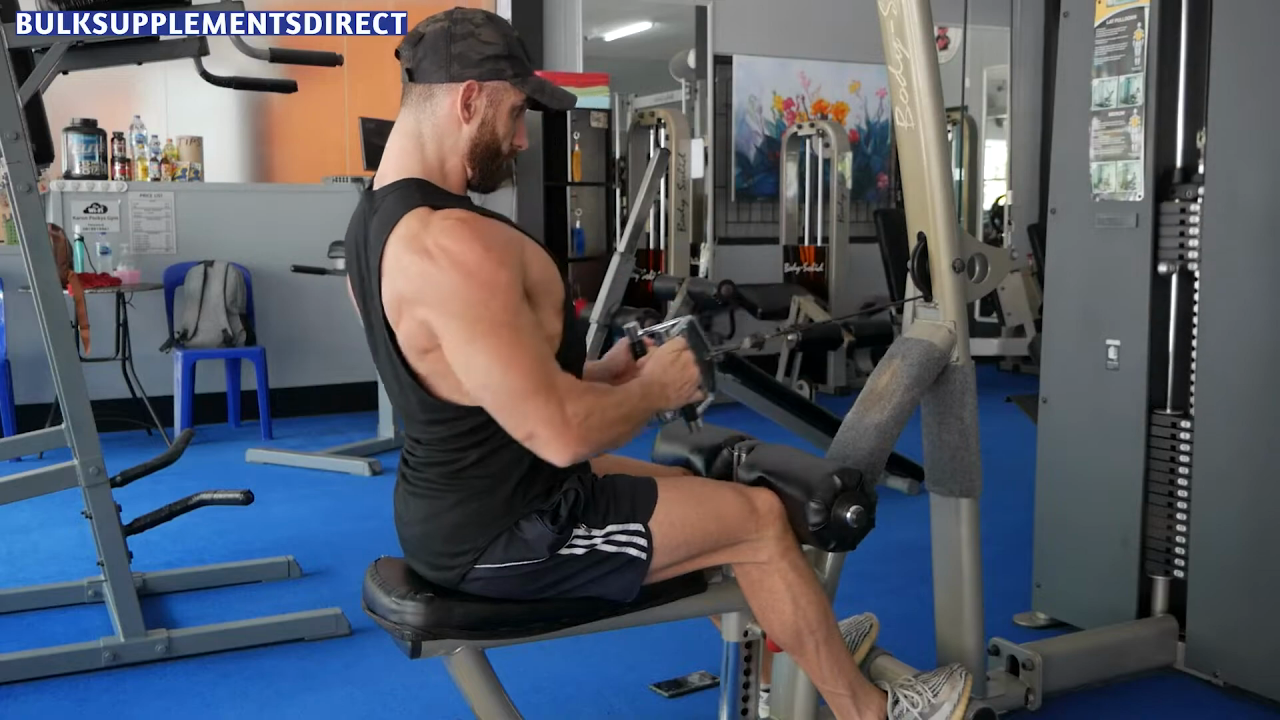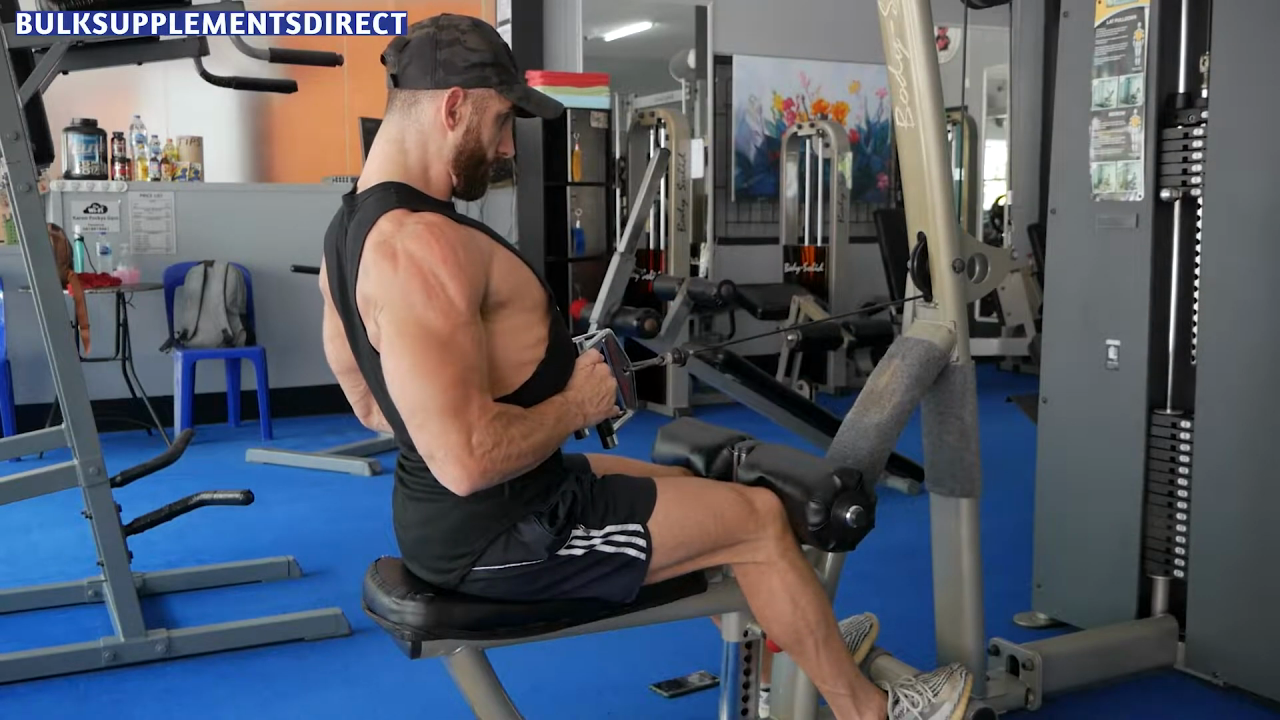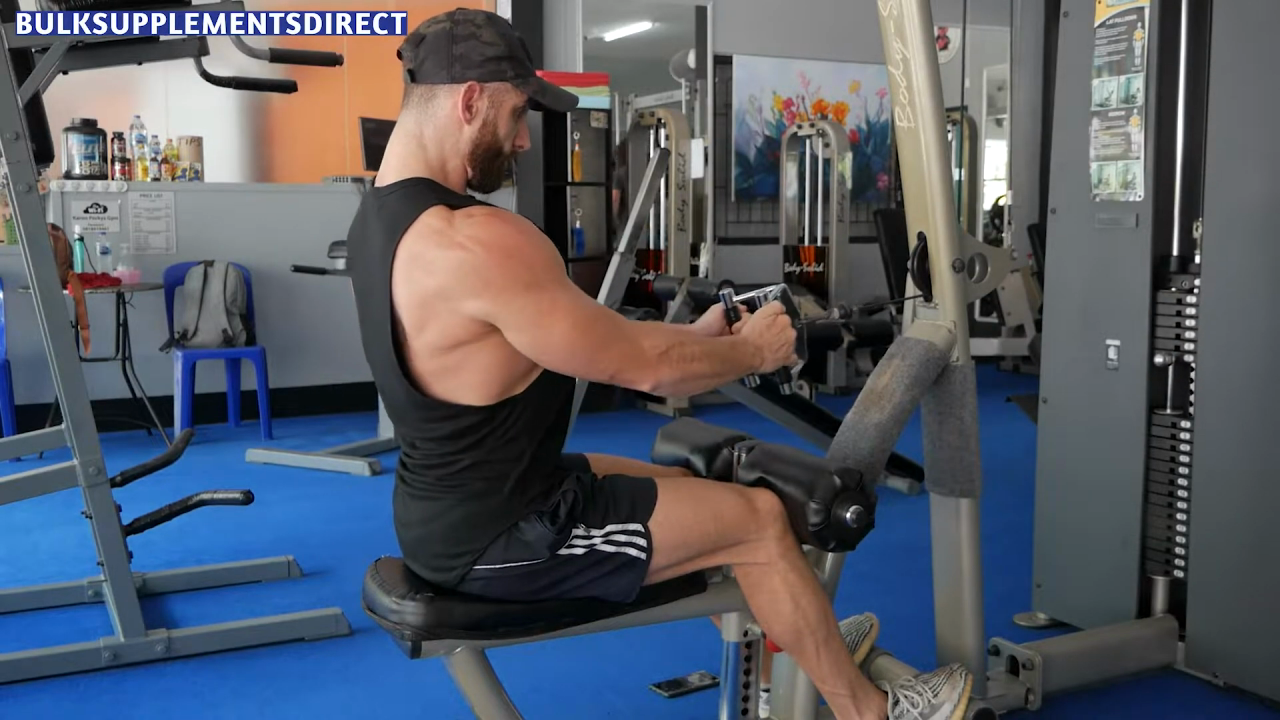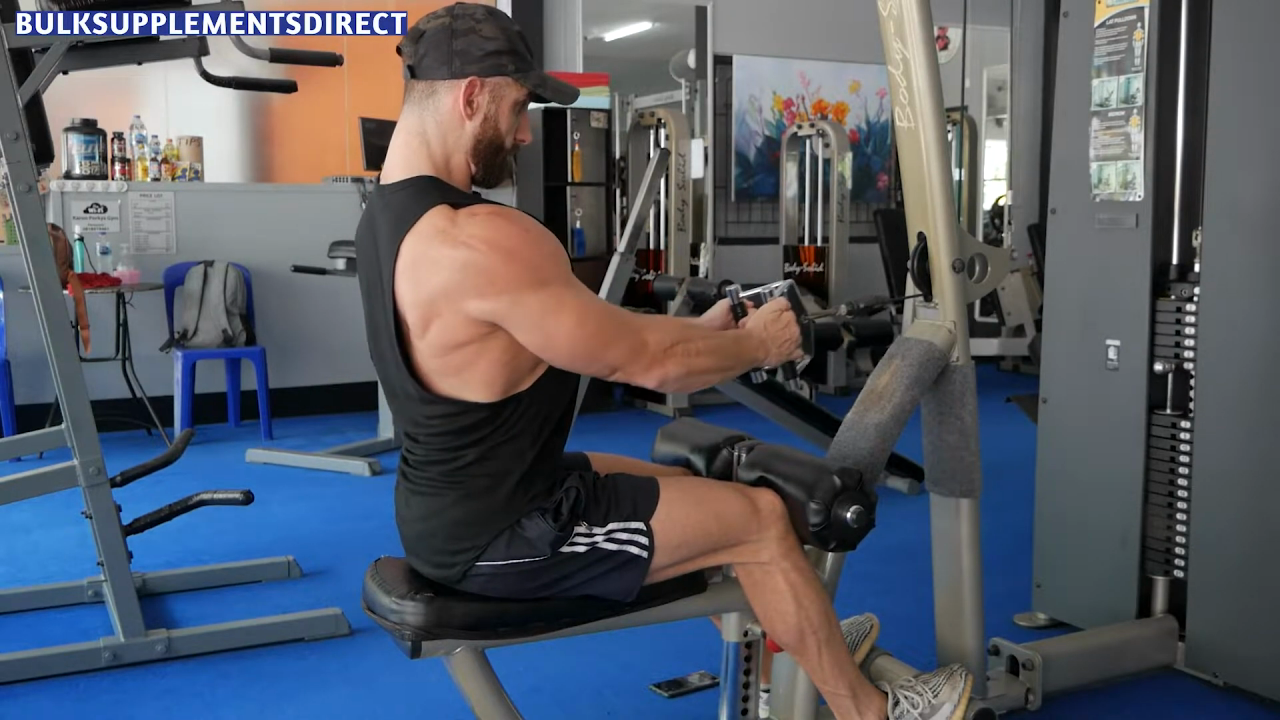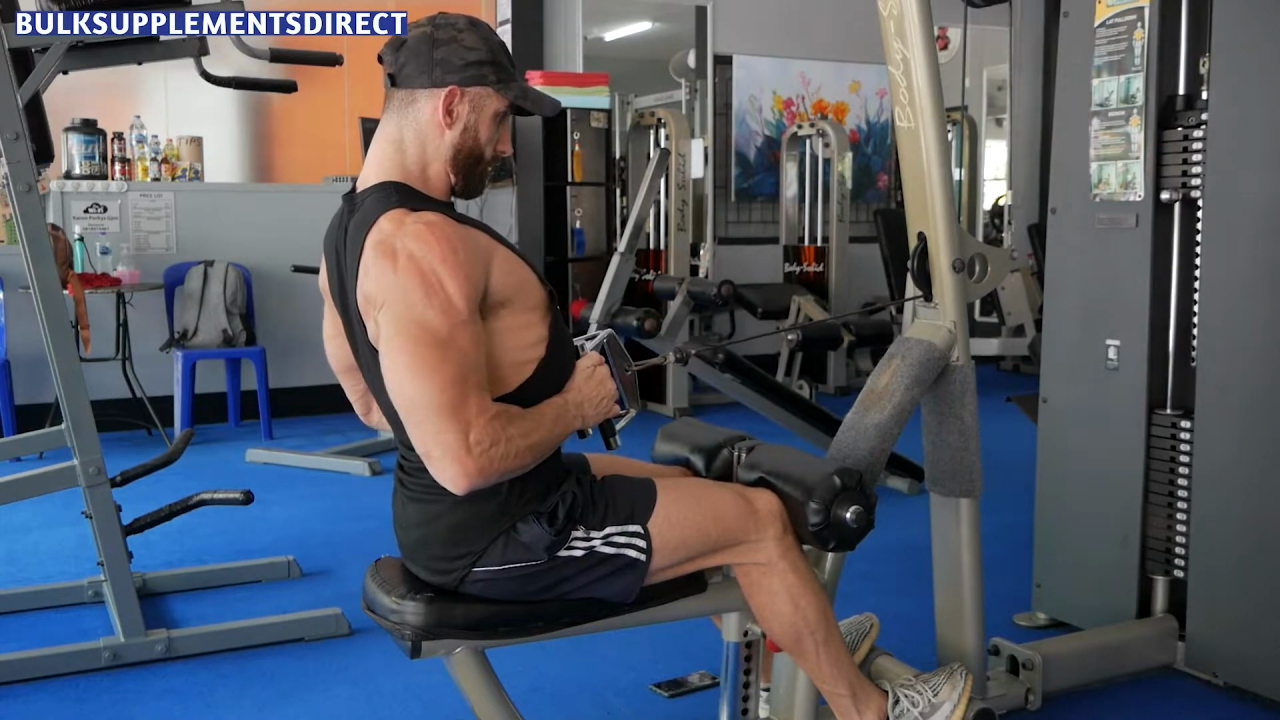
dt=1s
person 1, frame 1
left shoulder: (379, 219)
right shoulder: (450, 243)
right elbow: (566, 436)
left wrist: (600, 371)
right wrist: (656, 388)
left hip: (450, 504)
right hip: (503, 529)
left knee: (695, 488)
right knee: (759, 519)
left ankle: (804, 645)
person 1, frame 2
left shoulder: (356, 226)
right shoulder: (420, 246)
left elbow: (373, 405)
right elbow: (468, 458)
left wrist: (549, 379)
right wrist: (576, 403)
left hip: (444, 516)
right hip: (499, 533)
left knee: (685, 487)
right knee: (758, 518)
left ankle: (801, 648)
person 1, frame 3
left shoulder: (383, 216)
right shoulder: (474, 243)
right elbow: (642, 366)
left wrist: (697, 335)
right wrist: (753, 350)
left hip: (450, 505)
right hip: (501, 533)
left knee: (687, 487)
right knee: (759, 519)
left ankle: (808, 647)
person 1, frame 4
left shoulder: (391, 214)
right shoulder: (478, 241)
left elbow: (575, 334)
right elbow: (651, 362)
left wrist: (700, 328)
right wrist: (756, 344)
left hip: (449, 504)
right hip: (503, 530)
left knee: (688, 487)
right knee: (761, 519)
left ankle: (810, 647)
person 1, frame 5
left shoulder: (355, 226)
right shoulder: (422, 245)
right elbow: (465, 458)
left wrist: (551, 379)
right wrist: (576, 405)
left hip: (442, 515)
right hip: (499, 534)
left knee: (684, 486)
right knee: (758, 519)
left ankle: (803, 648)
